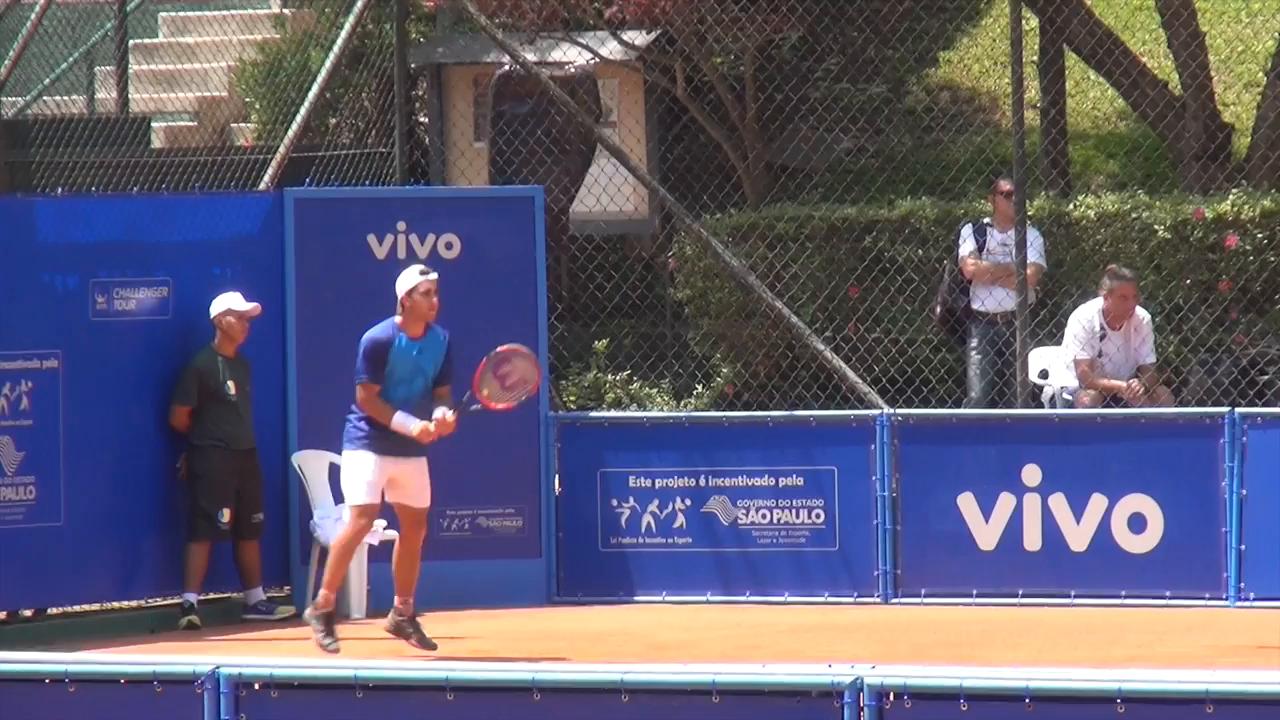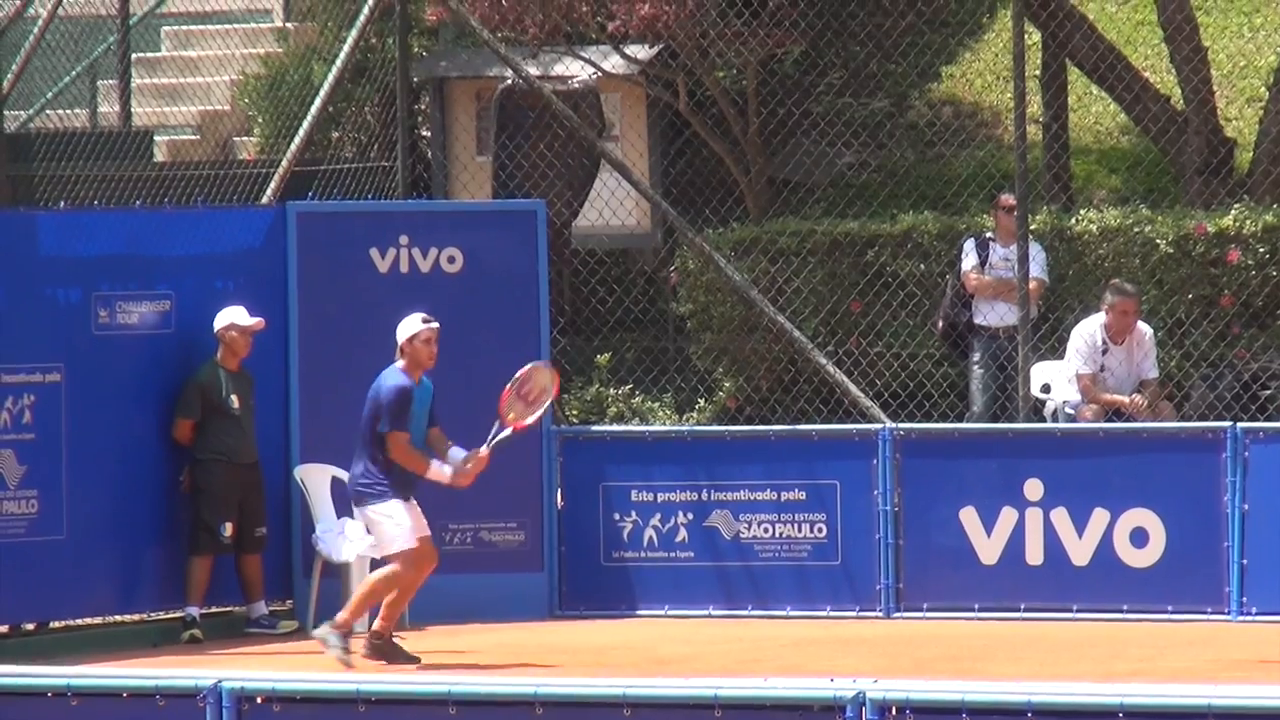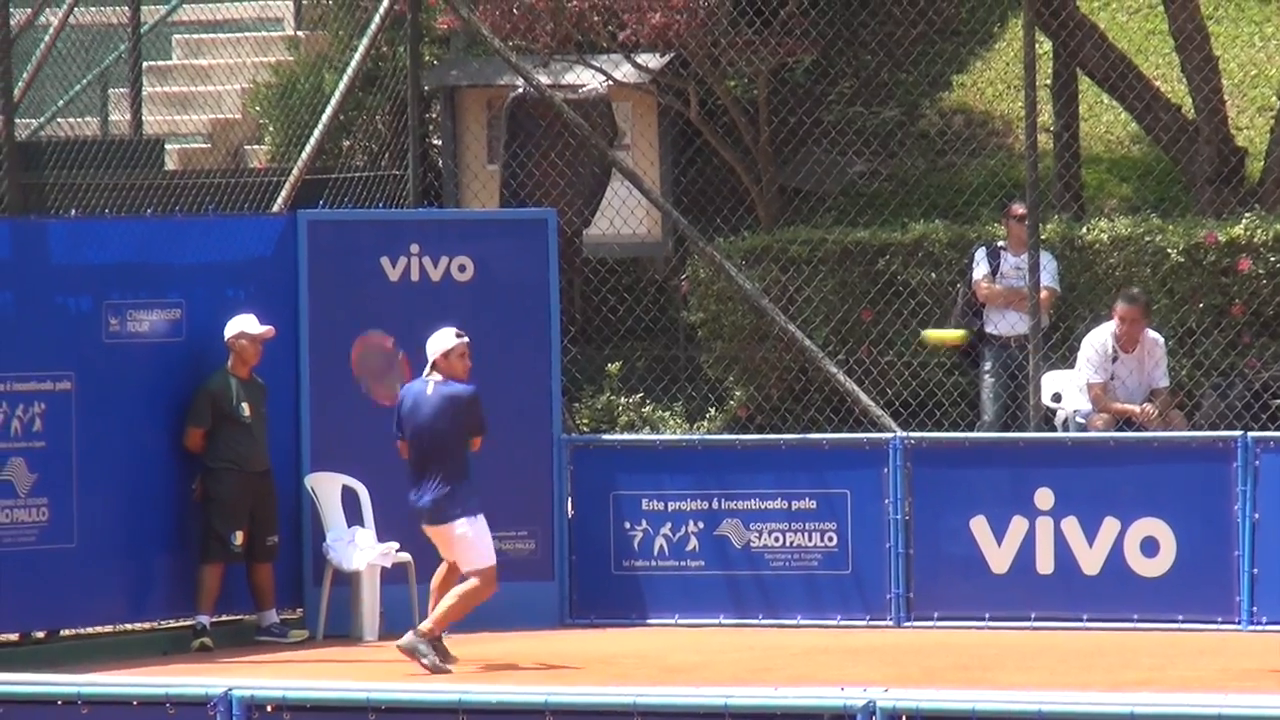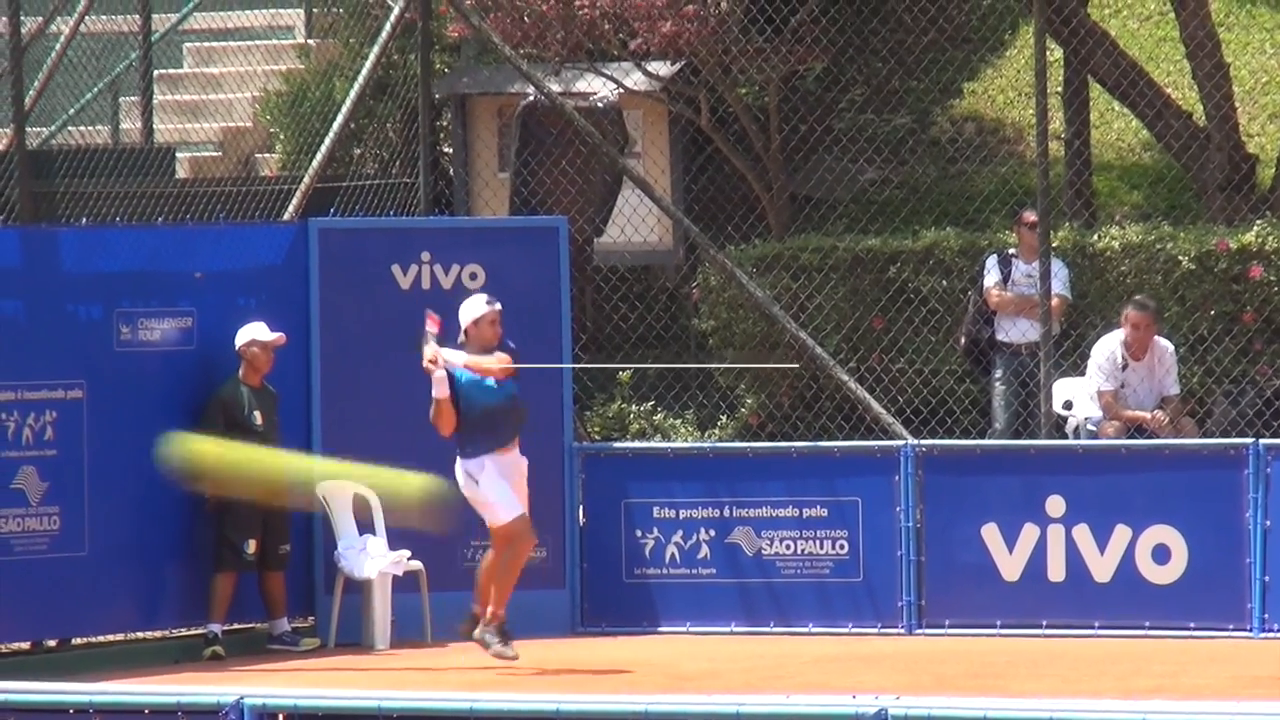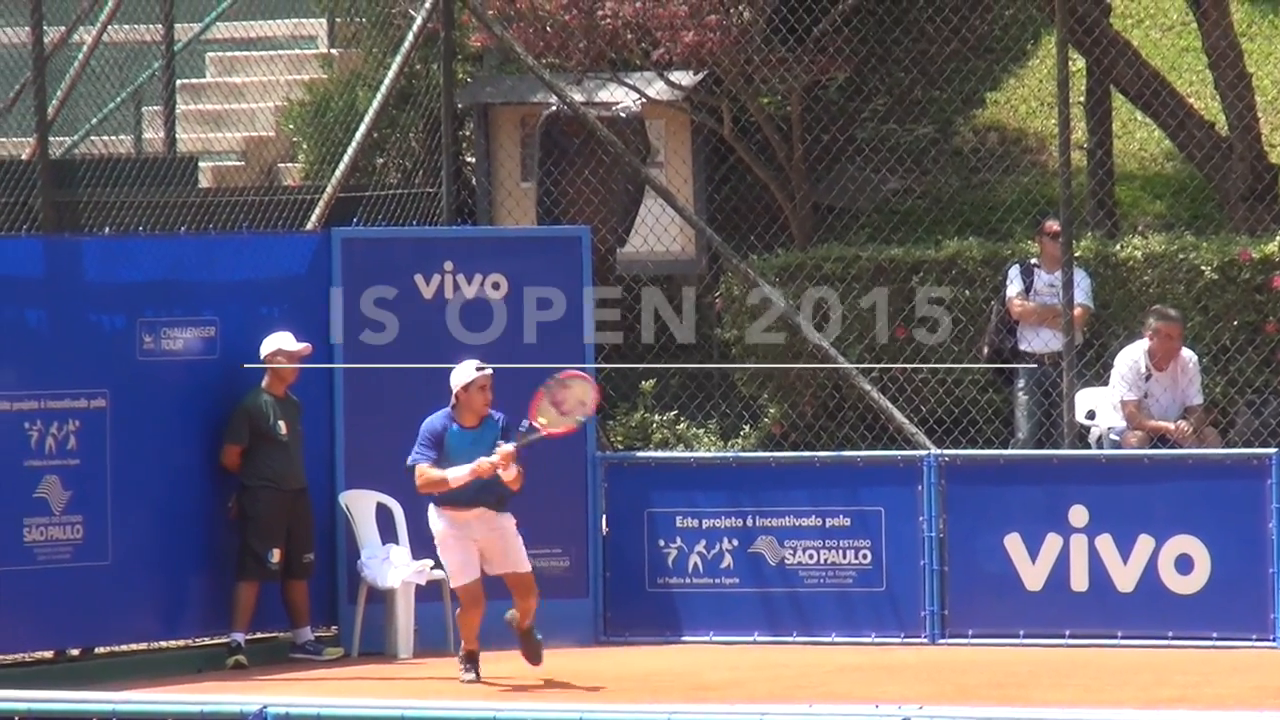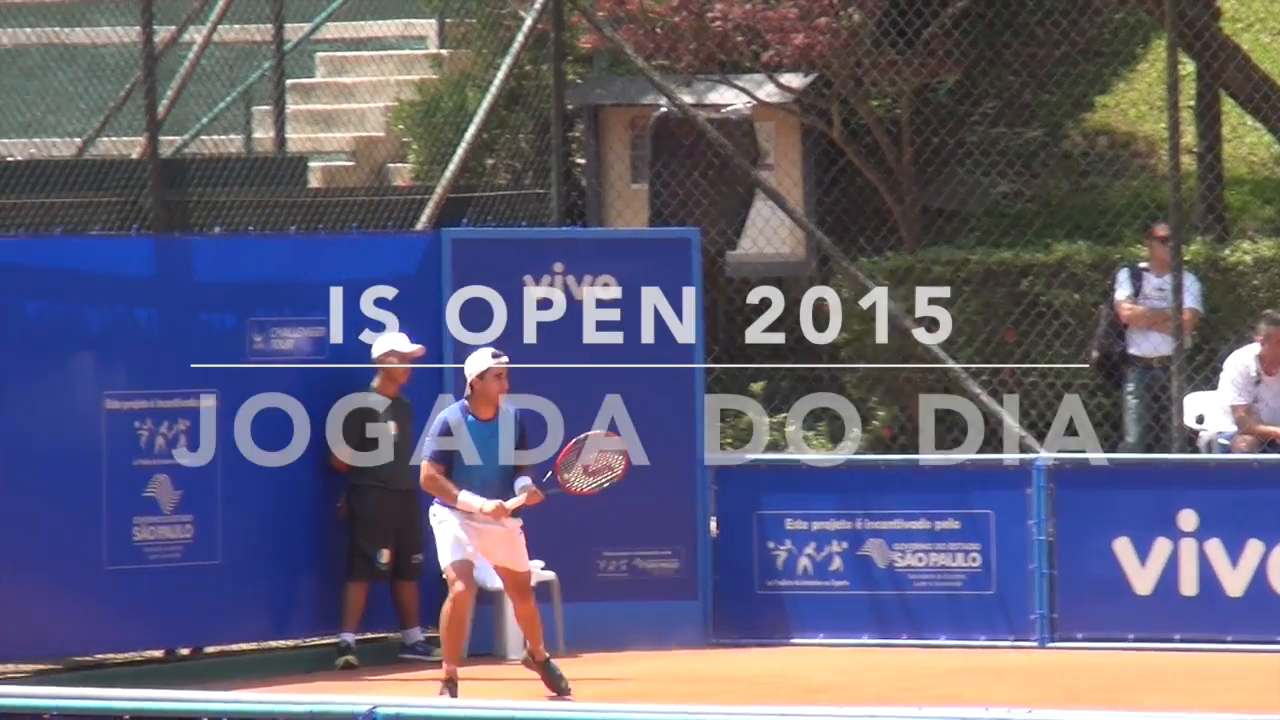
dt=0.4s
person 1, frame 1
left shoulder: (441, 341)
right shoulder: (378, 340)
left elbow: (442, 392)
right elbow: (366, 401)
left wrist: (442, 414)
right wrist: (412, 427)
left hip: (411, 450)
right hip: (368, 443)
left knee: (415, 529)
right knee: (360, 522)
left ankle: (402, 615)
right ankle: (321, 609)
person 1, frame 2
left shoulder: (424, 386)
right shoulder: (398, 387)
left elbow: (432, 438)
right elbow: (397, 450)
left wrist: (463, 457)
right wrist: (448, 473)
left hip: (394, 492)
right hip: (379, 490)
left knee: (424, 559)
right knee: (406, 565)
left ankle: (379, 638)
right ankle: (338, 626)
person 1, frame 3
left shoulder: (408, 394)
right shoulder: (465, 396)
left elbow: (405, 452)
right elbow: (474, 444)
left hip: (424, 500)
right hip: (455, 504)
left knee: (456, 563)
right knee: (483, 581)
left ankle: (428, 639)
right ankle: (422, 635)
person 1, frame 4
left shoulder: (501, 349)
right shoulder: (445, 369)
left elbow: (502, 368)
right elbow: (445, 428)
left wrist: (451, 357)
right wrist: (439, 380)
left hip: (509, 458)
right hip: (477, 463)
left knee: (521, 538)
right knee: (516, 538)
left ankle: (482, 616)
right ankle: (493, 623)
person 1, frame 5
left shoulder: (499, 423)
right shoulder: (435, 427)
left elbow: (514, 483)
right elbow: (423, 481)
left wrist: (507, 466)
right wrist: (468, 471)
left hip: (492, 514)
right hip: (450, 518)
left knee: (526, 591)
right knee: (472, 599)
left ankle: (523, 624)
right ankle: (469, 653)
person 1, frame 6
left shoulder: (512, 417)
right shoulder: (449, 421)
left elbow: (519, 465)
right elbow: (429, 479)
left wrist: (526, 488)
right wrist: (479, 504)
left hip: (498, 516)
right hip: (455, 514)
left knee: (523, 592)
right knee: (463, 588)
left ankle: (538, 656)
right ankle: (450, 678)
person 2, frame 1
left shoulder: (243, 364)
right shoulder: (202, 365)
right elbow: (178, 417)
left wrist: (232, 437)
right wrist: (206, 437)
left hip: (246, 456)
right hip: (213, 460)
left knee: (250, 531)
right knee: (203, 530)
left ankle: (255, 600)
right ankle: (189, 604)
person 2, frame 2
left shoulder: (246, 378)
right shoulder: (205, 378)
right elbow: (181, 431)
left wrist: (231, 450)
right wrist: (209, 450)
left hip: (249, 470)
right hip: (216, 474)
left knee: (252, 545)
right knee: (206, 544)
left ankle: (258, 614)
right ankle: (191, 618)
person 2, frame 3
left shoulder: (259, 386)
right shoulder: (215, 387)
right elbow: (192, 439)
left wrist: (248, 459)
right wrist: (220, 457)
left hip: (261, 478)
right hip: (227, 482)
left knee: (263, 553)
right knee: (217, 553)
left ankle: (269, 623)
right ankle: (202, 626)
person 2, frame 4
left shoulder: (270, 394)
right shoulder: (227, 395)
left knee: (274, 562)
right knee: (229, 561)
left ankle: (280, 631)
right ankle: (214, 634)
person 2, frame 5
left shoulder: (293, 404)
right shoulder: (251, 404)
right elbow: (230, 458)
left wrist: (289, 478)
right wrist: (258, 477)
left hip: (296, 495)
right hip: (263, 500)
left knee: (298, 571)
right knee: (252, 570)
left ankle: (303, 639)
right ankle: (236, 643)
person 2, frame 6
left shoulder: (404, 404)
right shoulder: (363, 405)
right elbow: (340, 458)
left wrist: (402, 480)
right wrist: (368, 475)
left hip: (404, 497)
right hip: (372, 499)
left knee: (408, 570)
right knee: (362, 570)
left ankle: (413, 640)
right ankle: (347, 643)
person 3, frame 1
left shoulder: (1031, 235)
right shoulder: (972, 230)
left elbow: (1030, 279)
right elbow: (970, 269)
left wrist: (987, 272)
right wrist: (1012, 268)
left hip: (1019, 322)
right hip: (982, 323)
left knee: (1018, 395)
right knee: (977, 396)
person 3, frame 2
left shoulder: (1034, 249)
right shoulder: (975, 245)
left elbow: (1032, 293)
right elbow: (972, 283)
left wrist: (990, 287)
right wrist: (1015, 283)
right hip: (985, 337)
left knee: (1020, 409)
right knee: (980, 410)
person 3, frame 3
left shoulder: (1045, 258)
right shoulder: (986, 254)
left elbow: (1044, 302)
right elbow: (983, 292)
left wrist: (1000, 295)
right wrist: (1026, 292)
right hip: (996, 346)
right knee: (990, 419)
person 3, frame 4
left shoulder: (1056, 266)
right shoulder: (997, 261)
left elbow: (1055, 310)
right elbow: (994, 299)
left wrist: (1012, 303)
right wrist: (1037, 299)
right hip: (1007, 354)
right knee: (1002, 427)
person 3, frame 5
left shoulder: (1078, 275)
right shoulder: (1020, 271)
left elbow: (1077, 320)
right elbow: (1017, 309)
left wrist: (1034, 313)
right wrist: (1059, 309)
right hip: (1030, 364)
right knee: (1024, 436)
person 3, frame 6
left shoulder: (1188, 280)
right shoulder: (1129, 275)
left elbow: (1186, 324)
right elbow: (1126, 313)
left wrist: (1143, 317)
right wrist: (1168, 313)
right hip: (1139, 368)
right knee: (1133, 440)
